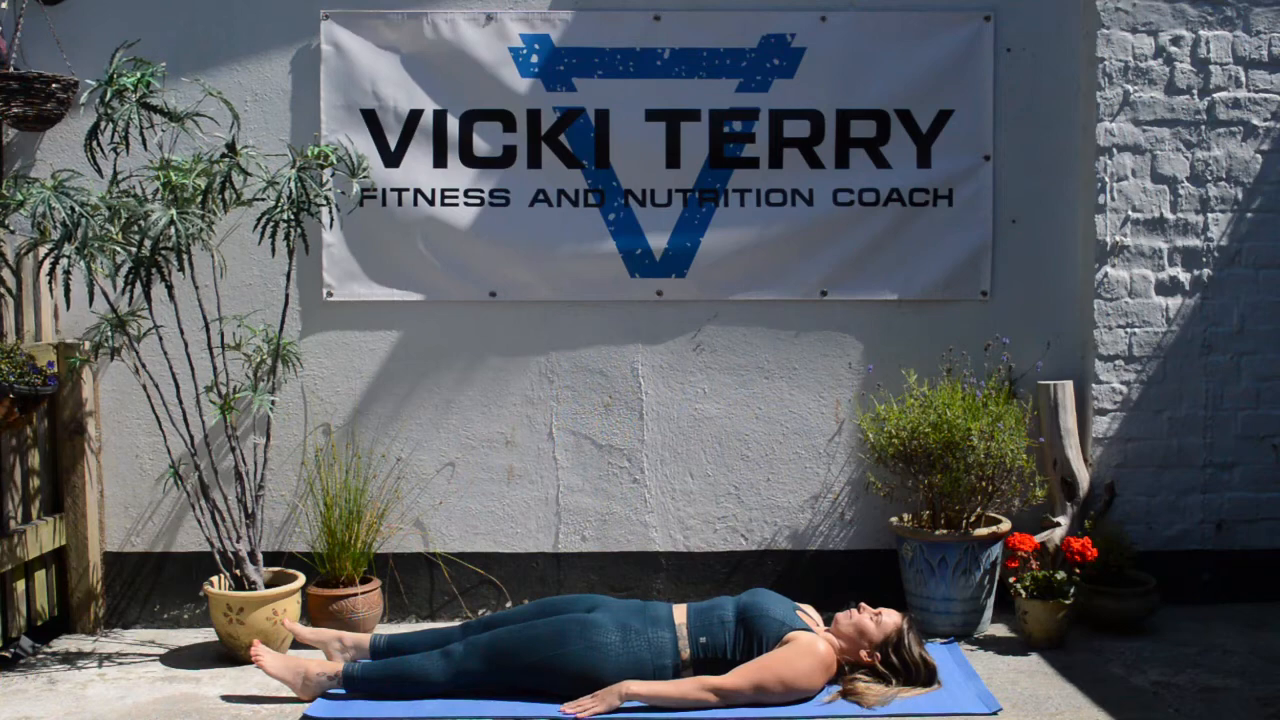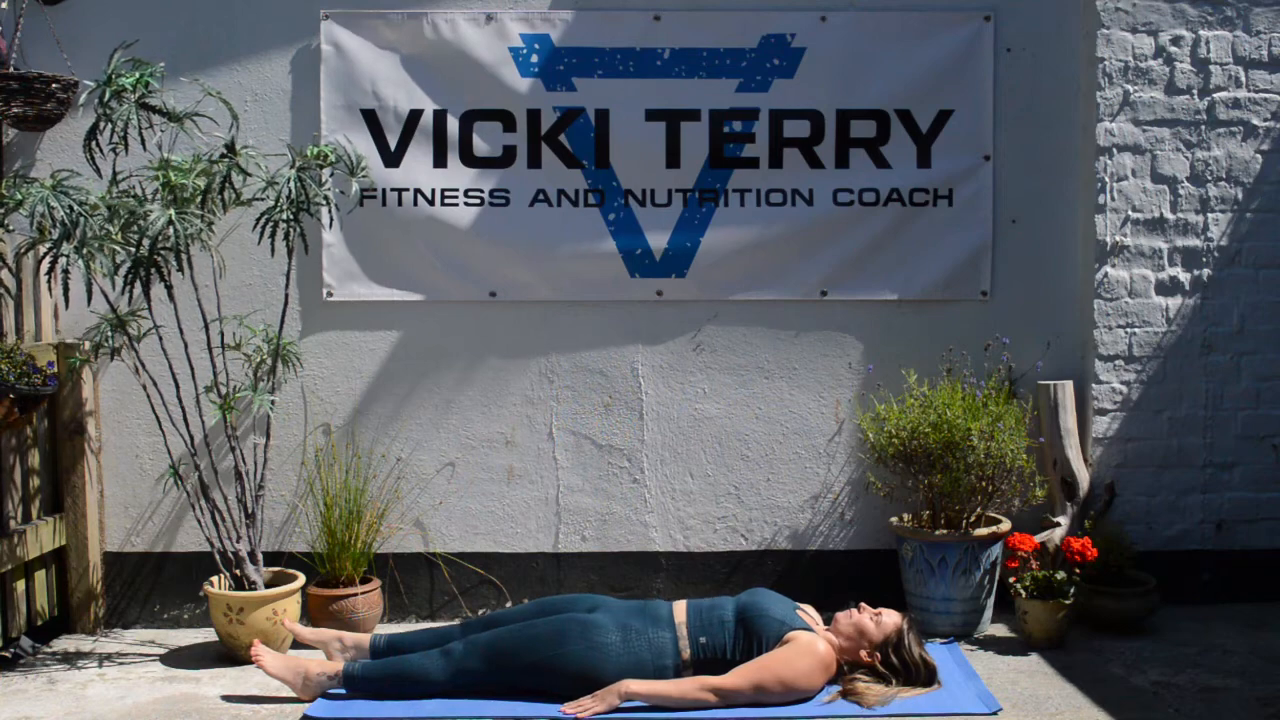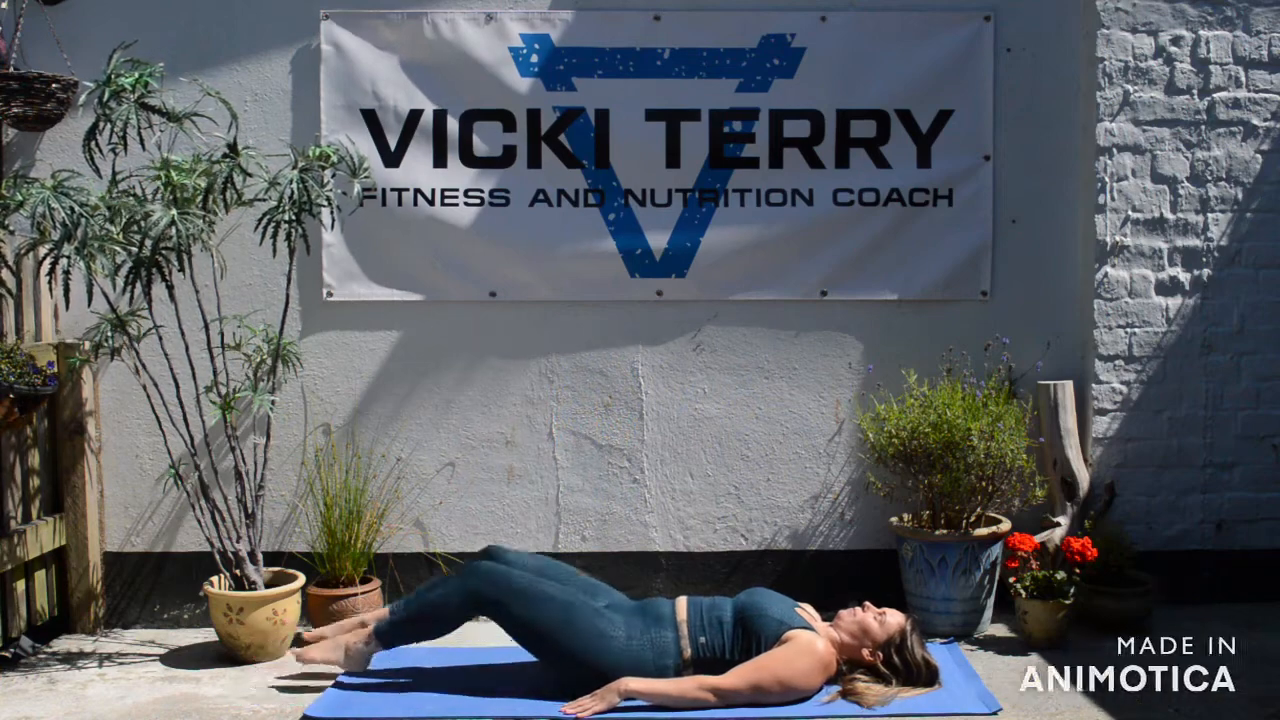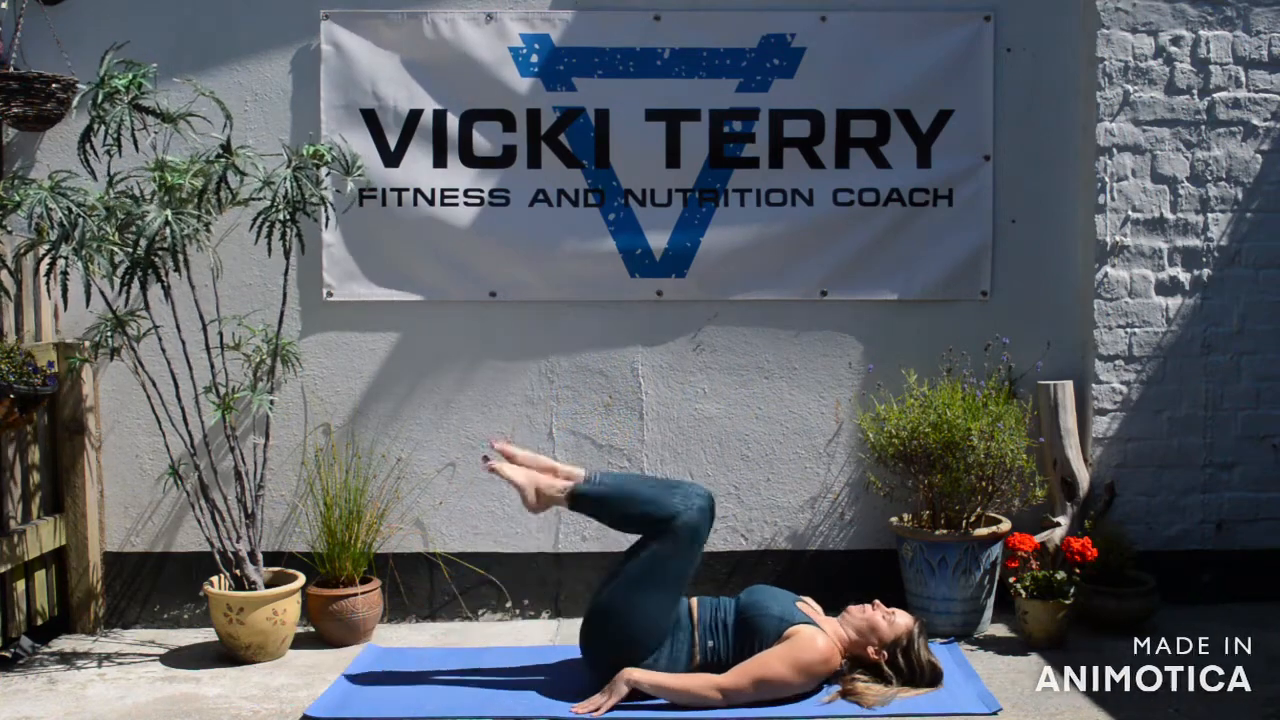
dt=0.5s
person 1, frame 1
left shoulder: (814, 662)
right shoulder: (807, 620)
left hip: (624, 651)
right hip: (635, 615)
left knee: (468, 663)
right knee: (481, 629)
right ankle: (356, 644)
person 1, frame 2
left shoulder: (813, 662)
right shoulder: (808, 619)
left hip: (625, 652)
right hip: (634, 613)
left knee: (467, 662)
right knee: (482, 626)
right ankle: (356, 645)
person 1, frame 3
left shoulder: (812, 660)
right shoulder: (808, 620)
left hip: (625, 651)
right hip: (634, 616)
left knee: (489, 576)
right knee: (499, 561)
left ankle: (369, 636)
right ankle: (377, 623)
person 1, frame 4
left shoulder: (817, 653)
right shoulder: (814, 615)
left wrist: (633, 677)
left hip: (632, 653)
right hip: (662, 636)
left knee: (689, 512)
right knee: (693, 506)
left ankle: (562, 488)
right ankle: (564, 485)
